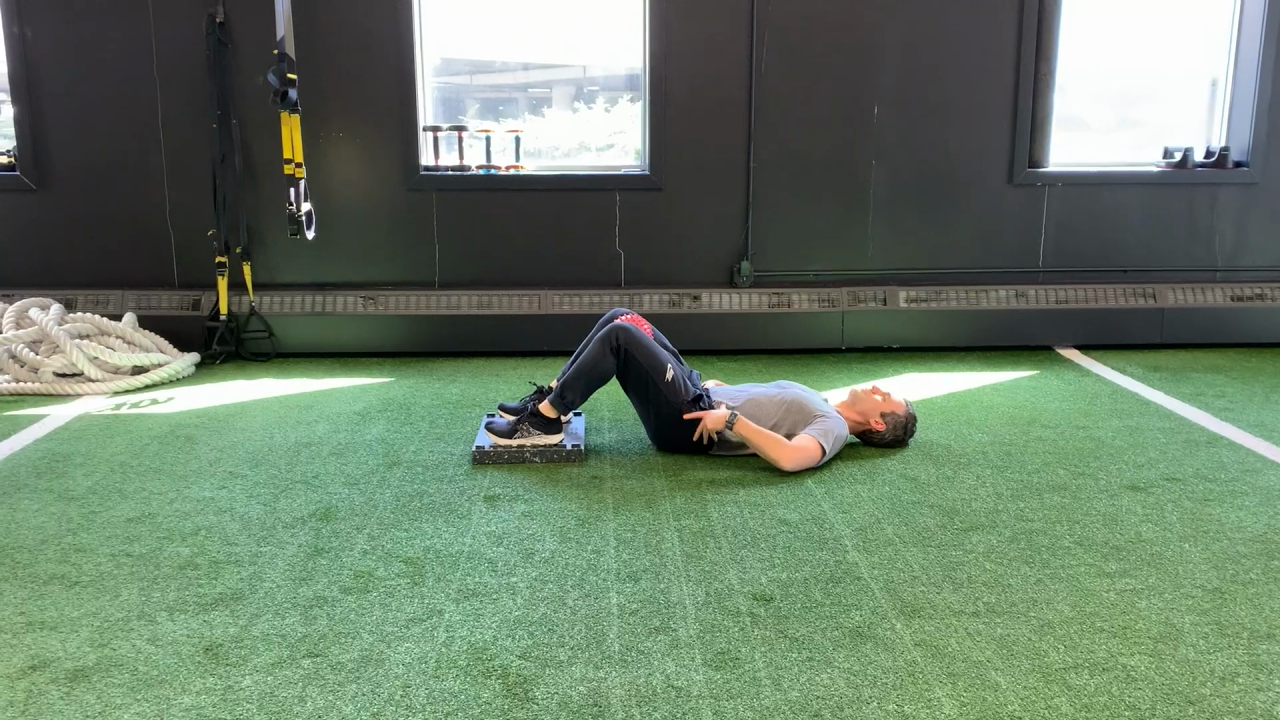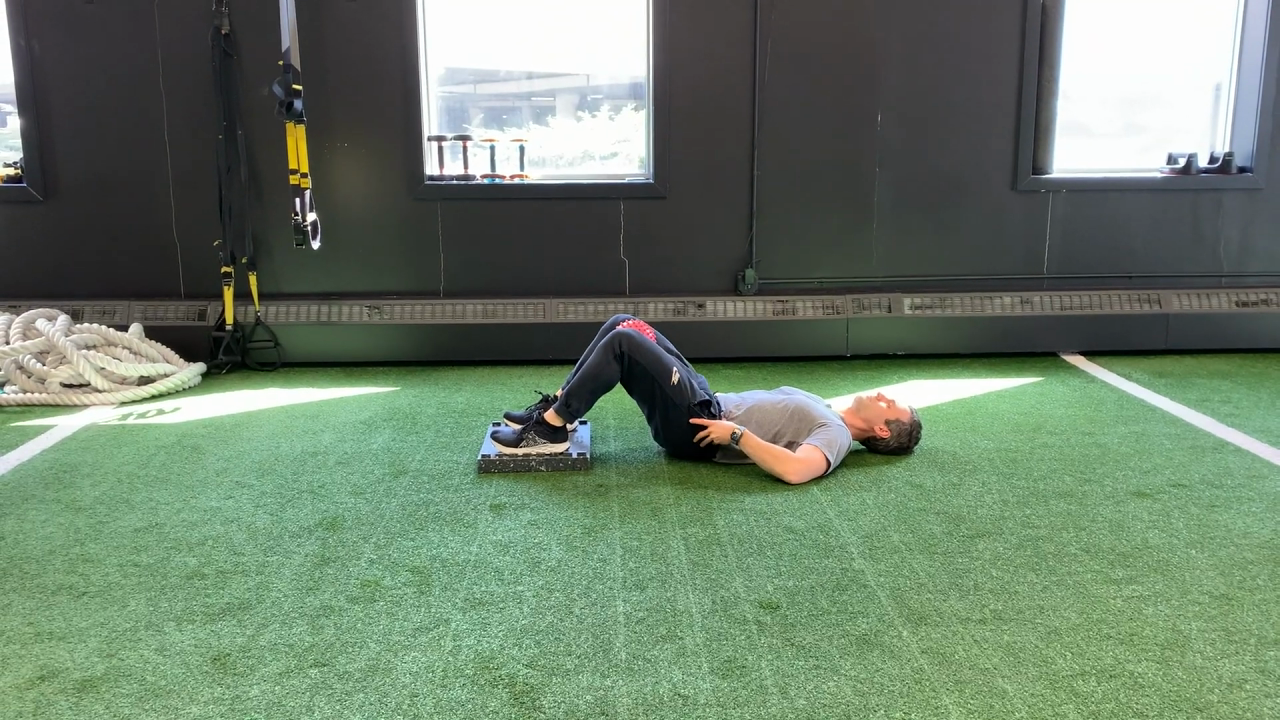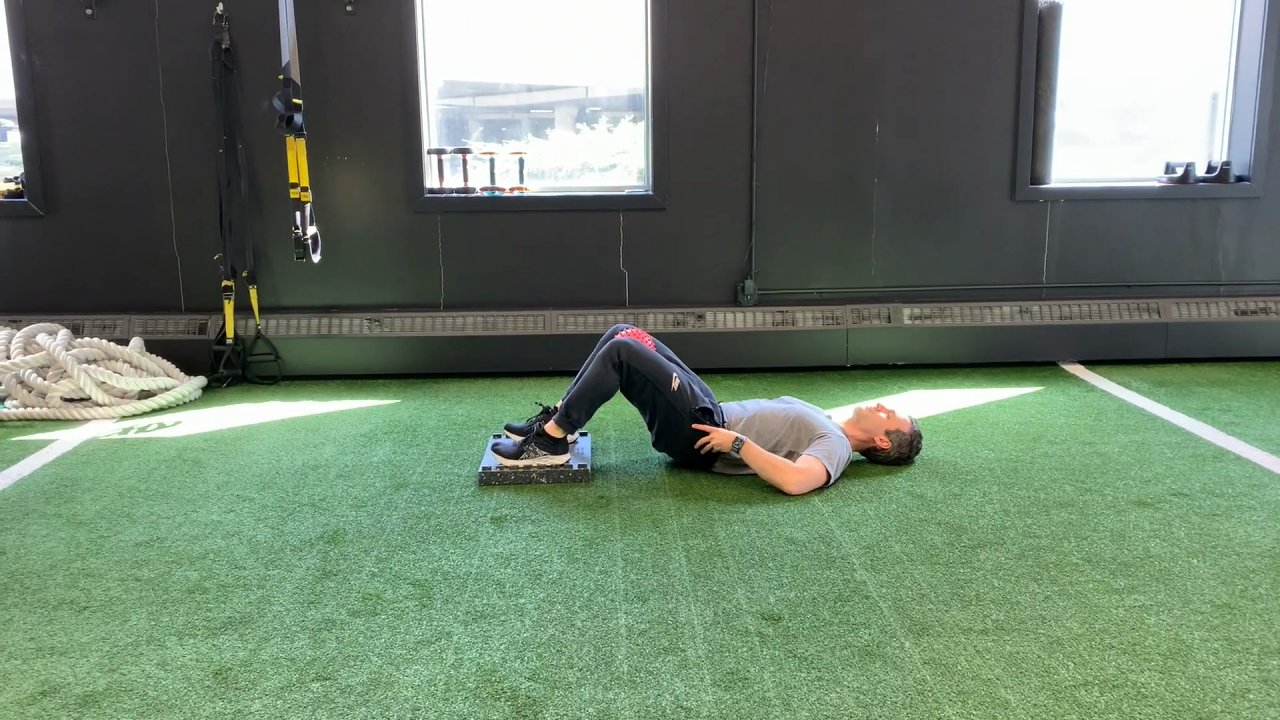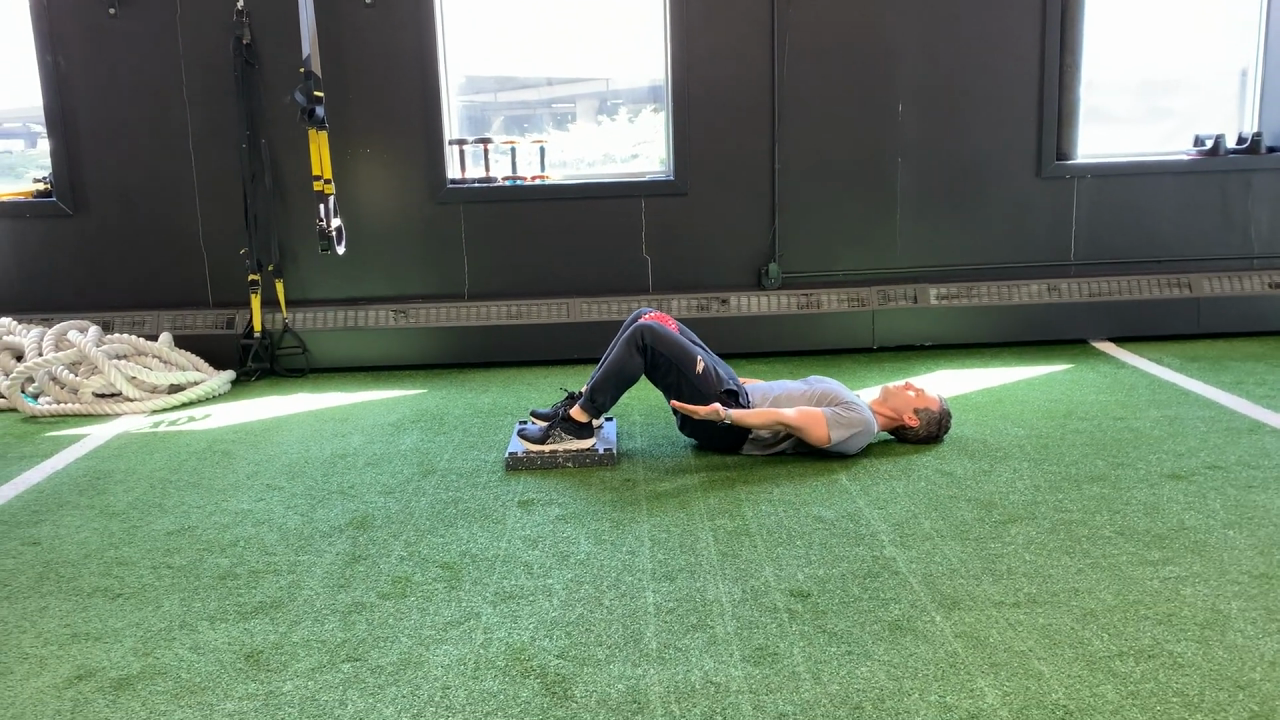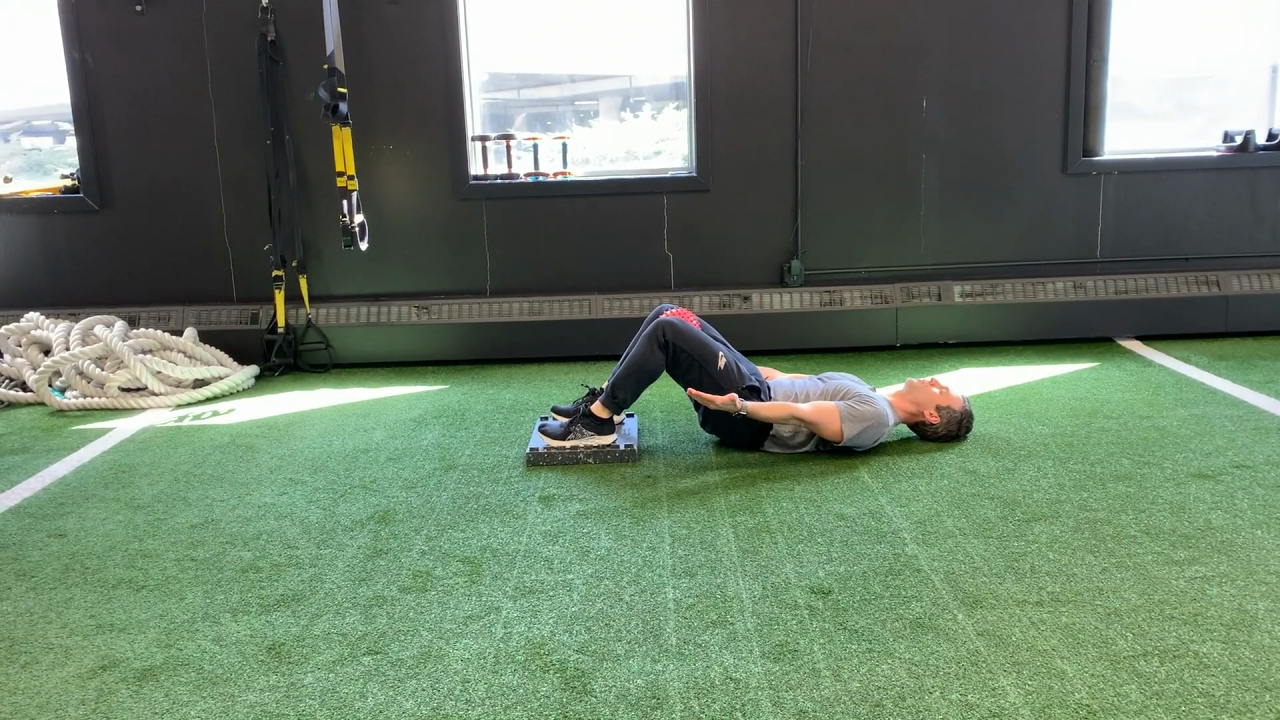
dt=1s
person 1, frame 1
left shoulder: (832, 429)
right shoulder: (820, 407)
left elbow: (788, 457)
left wrist: (731, 419)
right wrist: (712, 384)
left hip: (690, 424)
right hip: (700, 401)
left knee: (620, 337)
right knee: (622, 319)
left ankle: (544, 421)
right ankle: (548, 397)
person 1, frame 2
left shoulder: (835, 436)
right shoulder: (824, 413)
left elbow: (793, 470)
left wrist: (736, 434)
left hip: (696, 426)
right hip: (709, 404)
left knee: (622, 342)
right knee: (624, 325)
left ankle: (550, 429)
right ankle: (555, 406)
person 1, frame 3
left shoulder: (835, 447)
right shoulder: (825, 425)
left elbow: (793, 481)
left wrist: (737, 443)
left hip: (700, 433)
right hip: (711, 413)
left knee: (620, 351)
right knee: (624, 335)
left ankle: (550, 441)
right ankle: (556, 418)
person 1, frame 4
left shoulder: (859, 425)
right shoulder: (852, 406)
left elbow: (785, 420)
left wrist: (721, 415)
right wrist: (725, 389)
left hip: (731, 424)
right hip: (736, 393)
left knee: (645, 335)
right knee: (648, 319)
left ankle: (577, 424)
right ankle: (582, 403)
person 1, frame 5
left shoulder: (875, 418)
right shoulder: (870, 397)
left elbow: (802, 415)
left wrist: (738, 406)
right wrist: (752, 374)
left hip: (749, 420)
right hip: (757, 387)
left knee: (667, 331)
right knee: (670, 315)
left ankle: (598, 420)
right ankle: (604, 399)
